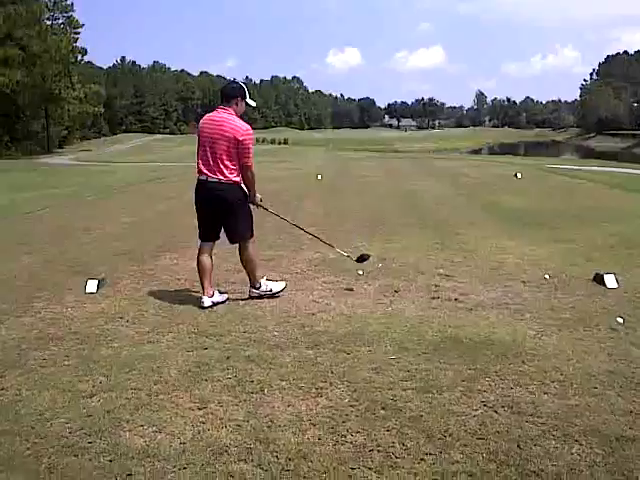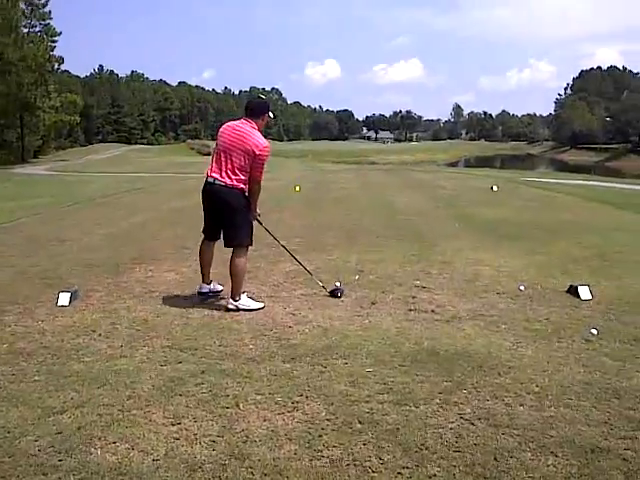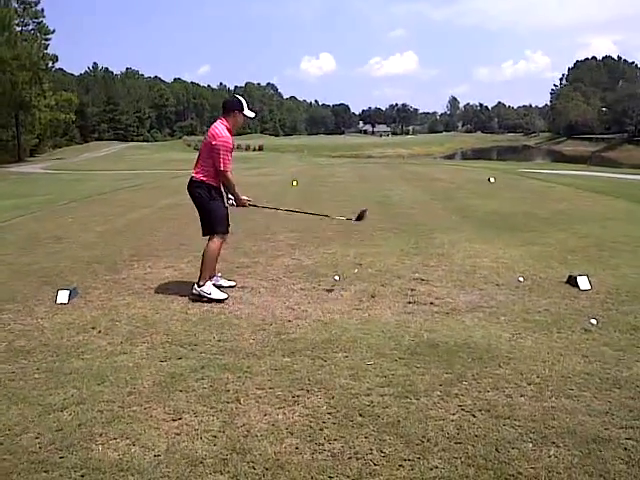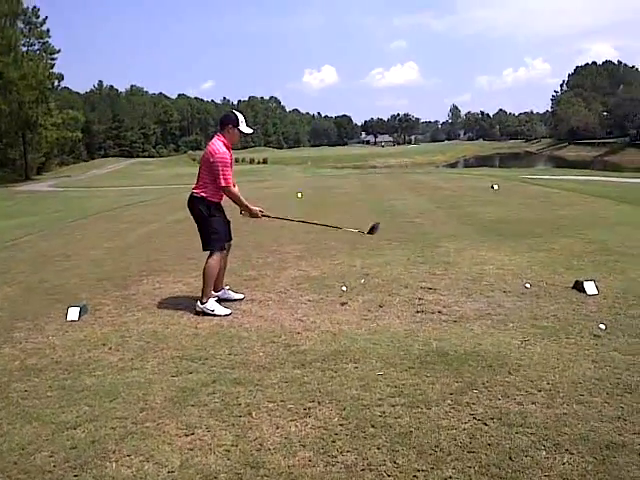
dt=0.7s
person 1, frame 1
left shoulder: (204, 122)
right shoulder: (242, 129)
right elbow: (247, 168)
right wrist: (252, 194)
left hip: (203, 187)
right hip: (228, 189)
left knee: (206, 243)
right knee: (245, 240)
left ankle: (207, 294)
right ankle: (257, 285)
person 1, frame 2
left shoulder: (226, 128)
right shoulder: (261, 144)
right elbow: (255, 182)
right wrist: (253, 208)
left hip: (210, 187)
right hip: (232, 194)
left knee: (209, 238)
right knee: (241, 247)
left ankle: (206, 284)
right ankle: (237, 298)
person 1, frame 3
left shoulder: (219, 128)
right shoulder: (223, 136)
right elbow: (224, 173)
left wrist: (229, 194)
right wrist: (238, 197)
left hip: (207, 186)
right hip: (204, 187)
left knee: (218, 233)
right knee: (218, 234)
left ankle: (211, 276)
right ankle: (202, 284)
person 1, frame 4
left shoulder: (221, 146)
right shoulder: (221, 152)
left elbow: (230, 184)
right elbow: (227, 189)
left wrist: (244, 205)
right wrist: (249, 208)
left hip: (211, 203)
right hip: (204, 204)
left knee: (225, 245)
right knee: (217, 250)
left ankle: (218, 290)
right ankle: (205, 302)
